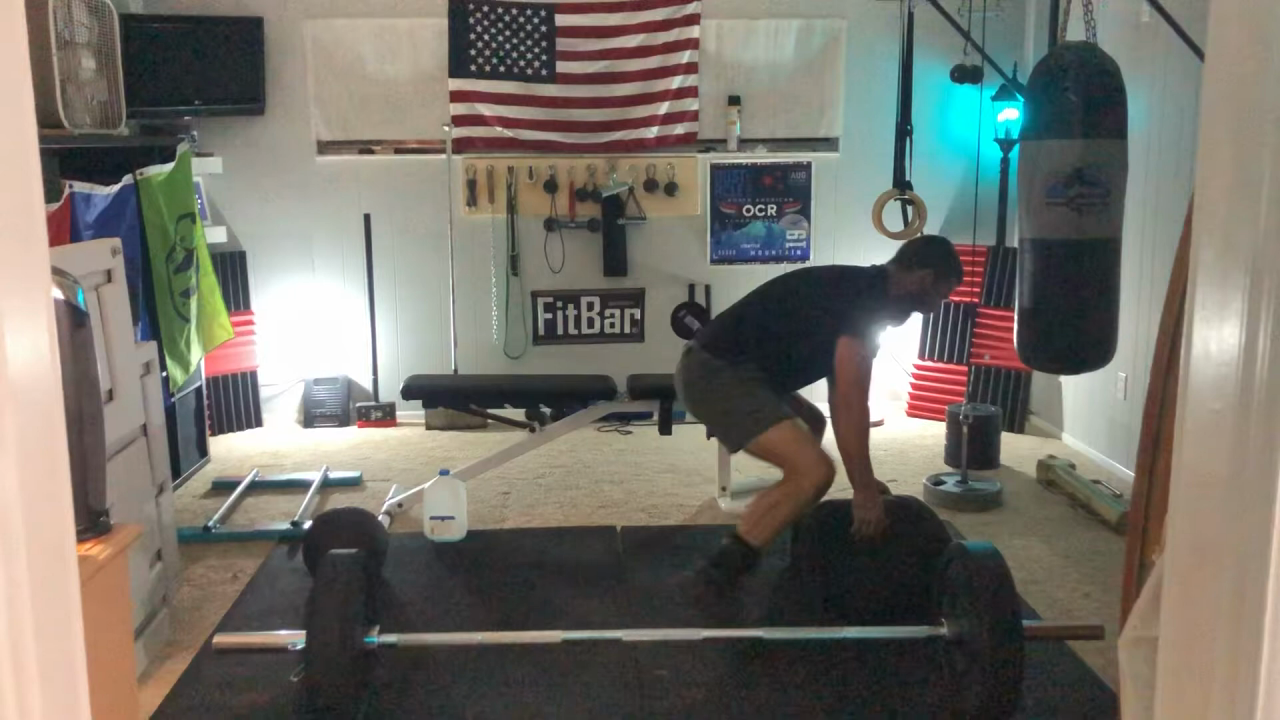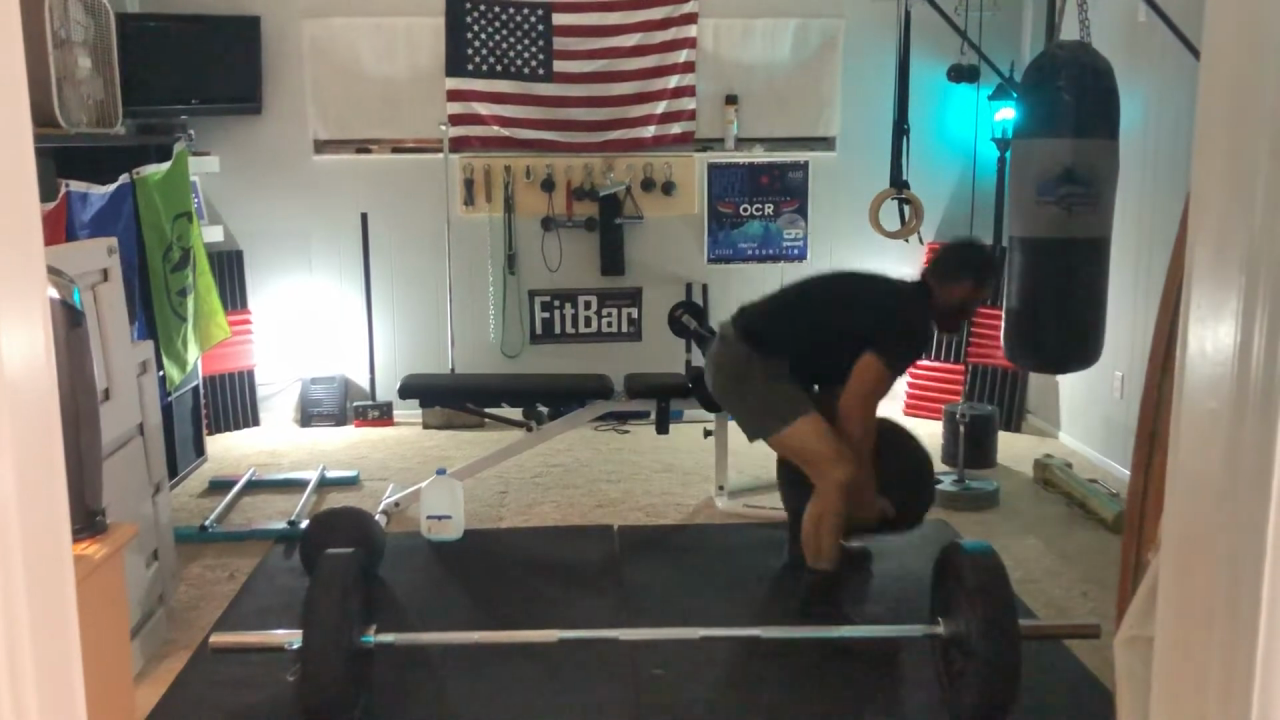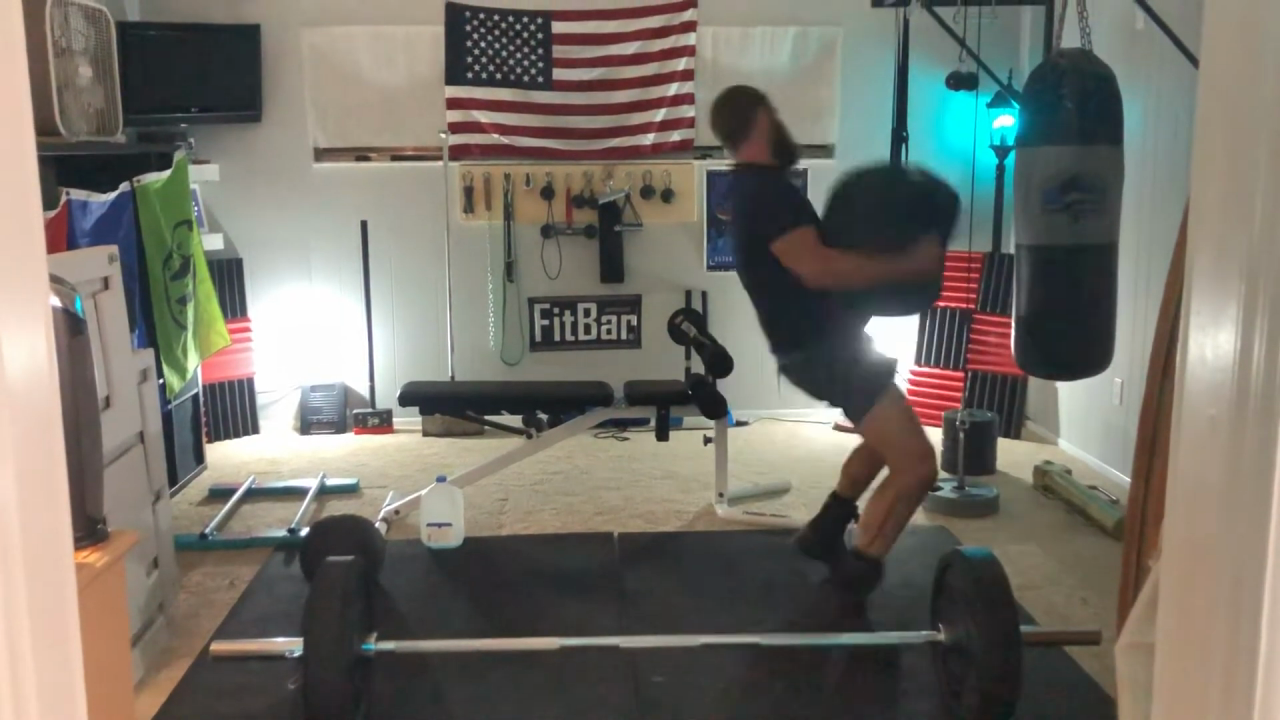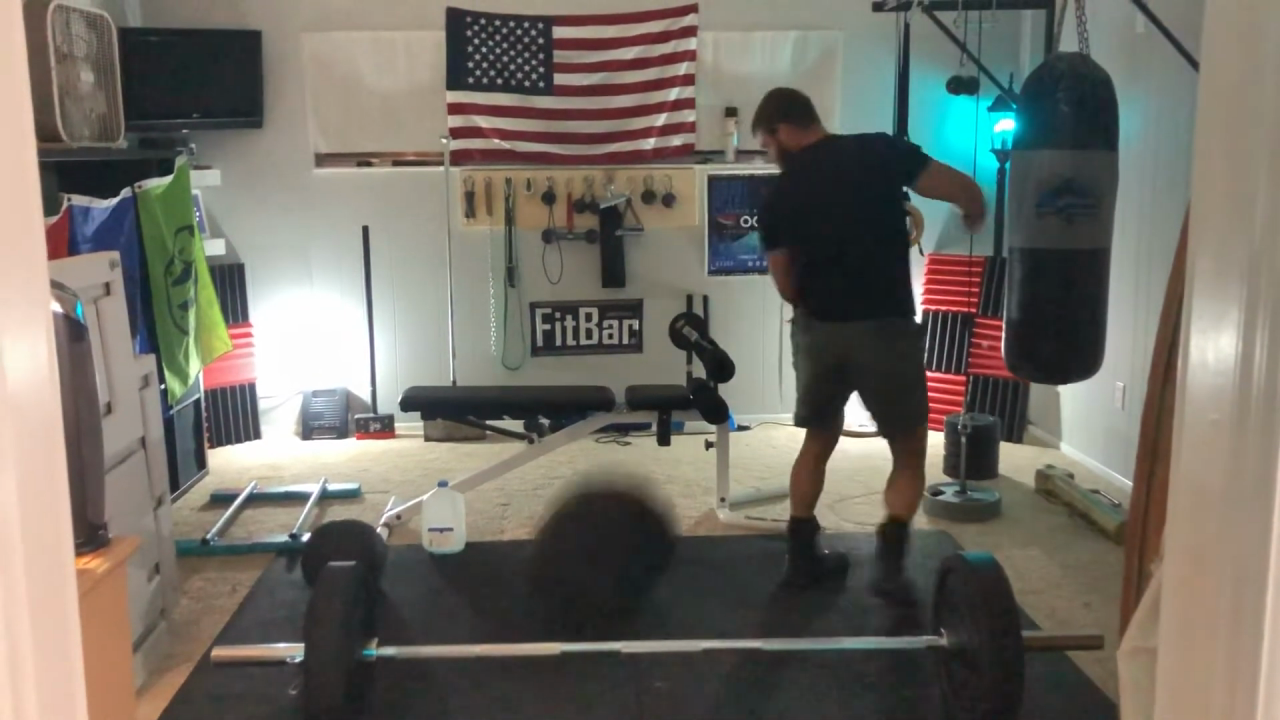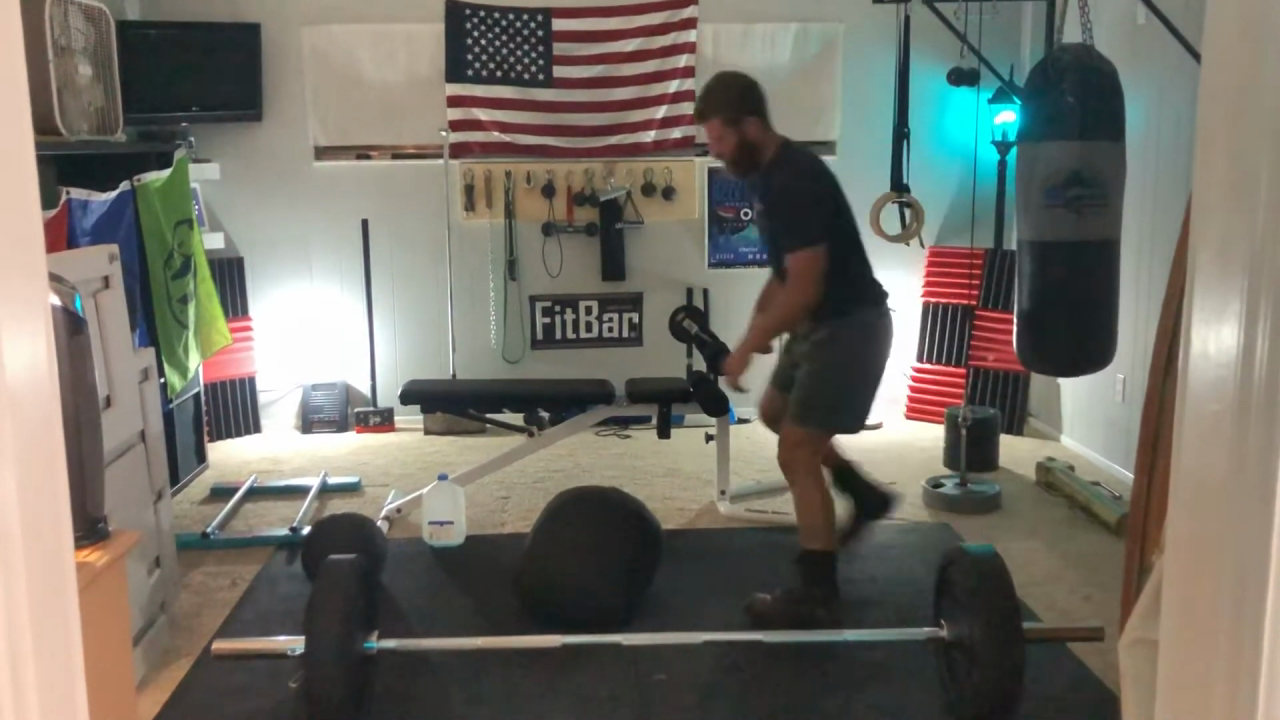
dt=1s
person 1, frame 1
left shoulder: (857, 290)
right shoulder: (867, 299)
left elbow: (841, 398)
right elbow: (850, 402)
left wrist: (862, 479)
right wrist: (864, 488)
left hip: (721, 365)
right hip: (715, 374)
left knee: (810, 424)
right knee: (814, 471)
right ankle: (721, 570)
person 1, frame 2
left shoulder: (894, 299)
right shoulder: (909, 323)
left elbow: (846, 395)
right elbow: (854, 409)
right wrist: (866, 497)
left hip: (742, 350)
right hip: (747, 363)
left knee: (807, 452)
right knee: (837, 473)
left ankle: (813, 547)
person 1, frame 3
left shoulder: (758, 188)
right shoulder: (766, 194)
right elbow: (820, 271)
right wrist: (908, 264)
left hip: (821, 345)
right hip: (829, 346)
left knee: (886, 436)
right knee: (915, 464)
left ankle: (825, 531)
right ankle: (850, 582)
person 1, frame 4
left shoulder: (780, 195)
right shoulder: (882, 151)
right elbow: (967, 194)
right wrist: (973, 212)
left hip: (820, 333)
right hip: (888, 329)
left knee: (818, 443)
right knee: (909, 450)
left ankle: (802, 558)
right ankle: (890, 558)
person 1, frame 5
left shoulder: (795, 183)
right shoulder: (772, 171)
left elbow: (807, 287)
left wrist: (747, 346)
right wrist: (761, 314)
left hip: (849, 326)
right hip: (822, 321)
left knee: (796, 450)
right knee: (775, 411)
left ankle: (818, 593)
right ankle: (864, 495)
